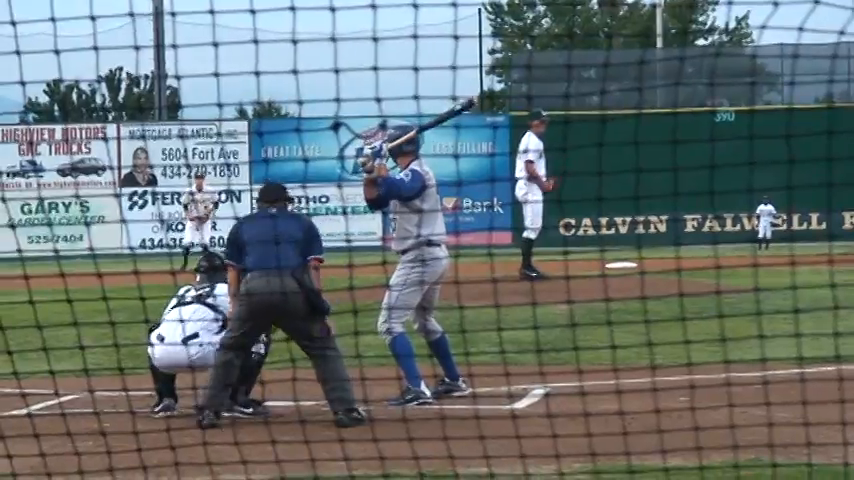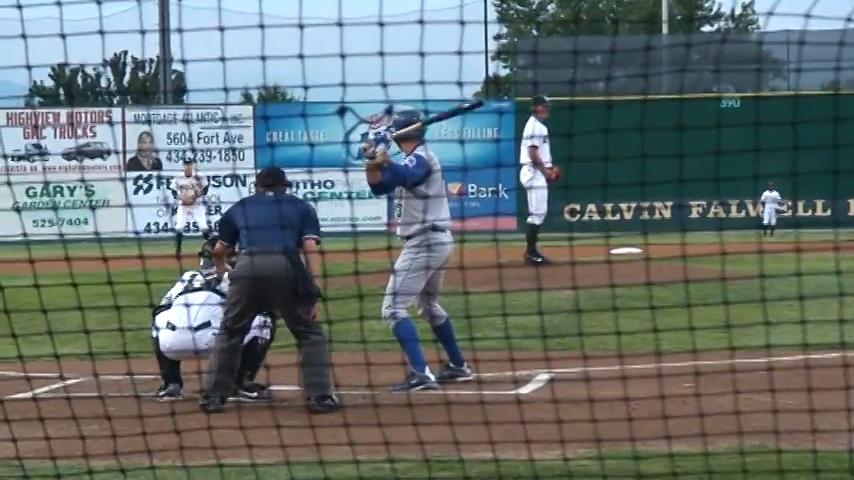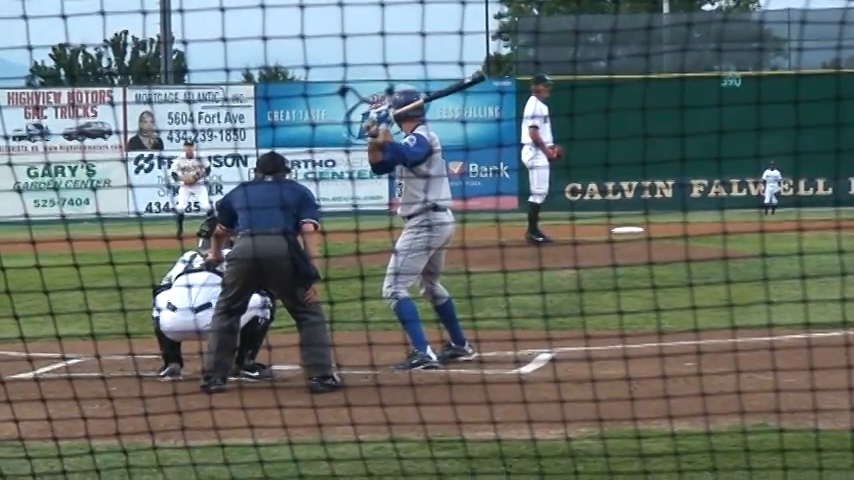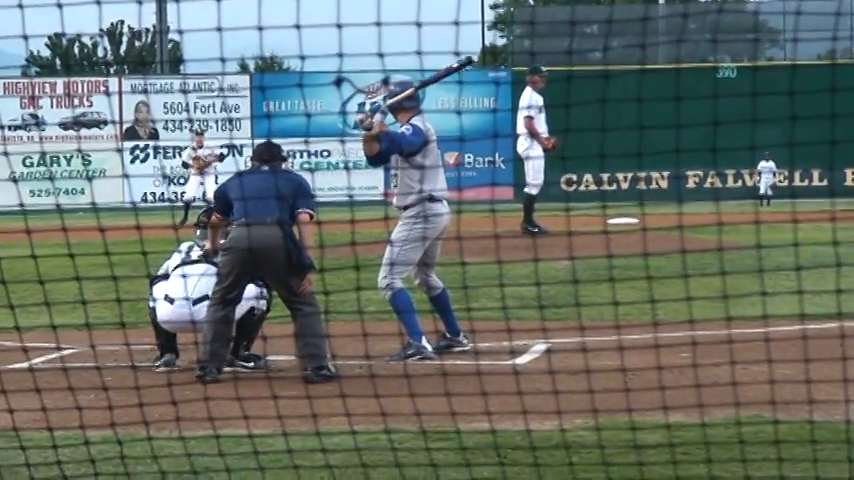
dt=0.5s
person 1, frame 1
left shoulder: (416, 173)
right shoulder: (409, 175)
left elbow: (394, 190)
right elbow: (375, 202)
left wrist: (379, 166)
right wrist: (370, 175)
left hip: (419, 258)
right hip: (432, 256)
left knee: (389, 323)
right knee: (424, 320)
left ankle: (416, 389)
right ankle: (454, 380)
person 1, frame 2
left shoulder: (421, 158)
right shoulder: (414, 160)
left elbow: (401, 177)
right elbow: (379, 186)
left wrist: (382, 152)
right wrist: (372, 160)
left hip: (424, 243)
right hip: (437, 241)
left knee: (393, 308)
right knee: (429, 305)
left ankle: (421, 374)
right ankle: (459, 366)
person 1, frame 3
left shoulder: (422, 138)
right shoulder: (413, 140)
left elbow: (401, 156)
right elbow: (379, 166)
left wrist: (384, 131)
right wrist: (374, 139)
left hip: (424, 223)
right hip: (438, 221)
left knee: (394, 288)
right knee: (430, 284)
left ankle: (423, 353)
right ankle: (460, 345)
person 1, frame 4
left shoulder: (417, 128)
right shoulder: (408, 131)
left elbow: (397, 144)
right elbow: (375, 157)
left wrist: (378, 123)
right wrist: (368, 131)
left hip: (420, 214)
right hip: (433, 212)
left knee: (389, 279)
right knee: (426, 275)
left ankle: (418, 344)
right ankle: (455, 336)
person 2, frame 1
left shoulder: (242, 226)
right shoulder: (303, 223)
left elbow: (233, 274)
right elbow: (312, 269)
left wrist: (235, 312)
right wrist: (320, 310)
left hip: (253, 291)
right hip: (293, 290)
left knee: (229, 349)
right knee: (324, 349)
left ankle: (210, 412)
right ankle: (346, 410)
person 2, frame 2
left shoulder: (238, 208)
right shoulder: (301, 206)
left elbow: (219, 251)
right elbow: (310, 249)
left wrist: (221, 268)
right wrist: (312, 291)
left hip: (246, 270)
right hip: (286, 269)
left knee: (230, 333)
right knee: (310, 333)
left ankle: (214, 396)
right ankle: (319, 397)
person 2, frame 3
left shoulder: (238, 192)
right shoulder: (299, 191)
left elbow: (219, 232)
right elbow: (308, 231)
left wrist: (215, 254)
right wrist: (312, 275)
left hip: (244, 249)
right hip: (282, 249)
left knee: (226, 312)
right knee: (309, 312)
left ankle: (214, 376)
right ankle: (321, 376)
person 2, frame 4
left shoulder: (234, 182)
right shoulder: (295, 180)
left elbow: (215, 221)
right elbow: (304, 220)
left wrist: (213, 245)
right wrist: (306, 265)
left hip: (239, 239)
right hip: (277, 239)
left knee: (221, 302)
right knee: (304, 302)
left ankle: (209, 367)
right ankle: (316, 367)
person 3, frame 1
left shoulder: (531, 139)
right shoulder: (533, 140)
right elbow: (530, 168)
left wrist: (544, 182)
right wrist: (543, 184)
left hip: (531, 187)
right hip: (531, 187)
left knee: (533, 227)
right knee: (533, 227)
left ankle: (527, 265)
right ankle: (525, 268)
person 3, frame 2
left shoulder: (537, 125)
right shoulder: (535, 125)
right elbow: (533, 154)
left wrist: (548, 169)
right wrist: (546, 171)
left hip: (537, 173)
right hip: (535, 173)
left knee: (538, 213)
right knee: (537, 213)
left ankle: (532, 251)
right ankle: (530, 253)
person 3, frame 3
left shoulder: (540, 105)
right shoulder: (535, 105)
right elbow: (533, 133)
left wrist: (549, 148)
right wrist: (547, 151)
left hip: (539, 152)
right hip: (536, 152)
left knee: (540, 192)
right knee: (539, 192)
left ankle: (534, 230)
right ankle: (532, 232)
person 3, frame 4
left shoulder: (535, 96)
right shoulder: (530, 95)
right elbow: (528, 124)
left wrist: (545, 138)
right wrist: (542, 142)
left hip: (534, 143)
right hip: (531, 143)
left knee: (535, 183)
right knee: (534, 183)
left ankle: (529, 221)
right ankle: (527, 222)
person 4, frame 1
left shoulder: (183, 291)
right shoulder: (229, 291)
left hip: (162, 356)
right hip: (201, 351)
left knee: (155, 335)
right knee: (259, 336)
left ankle: (165, 399)
right ankle: (238, 401)
person 4, frame 2
left shoulder: (186, 277)
left elbow: (164, 306)
left hip: (171, 344)
right hip: (210, 340)
left knee: (160, 316)
right knee: (264, 321)
left ankle: (170, 384)
right ankle: (244, 385)
person 4, frame 3
left shoulder: (186, 257)
left elbow: (165, 286)
left hip: (170, 325)
right hip: (211, 322)
left knee: (160, 298)
right knee: (264, 301)
left ankle: (171, 364)
right ankle: (244, 365)
person 4, frame 4
left shoulder: (183, 248)
left elbow: (160, 277)
left hip: (168, 318)
left knee: (157, 287)
right knee: (260, 291)
left ankle: (167, 354)
right ankle: (240, 354)
